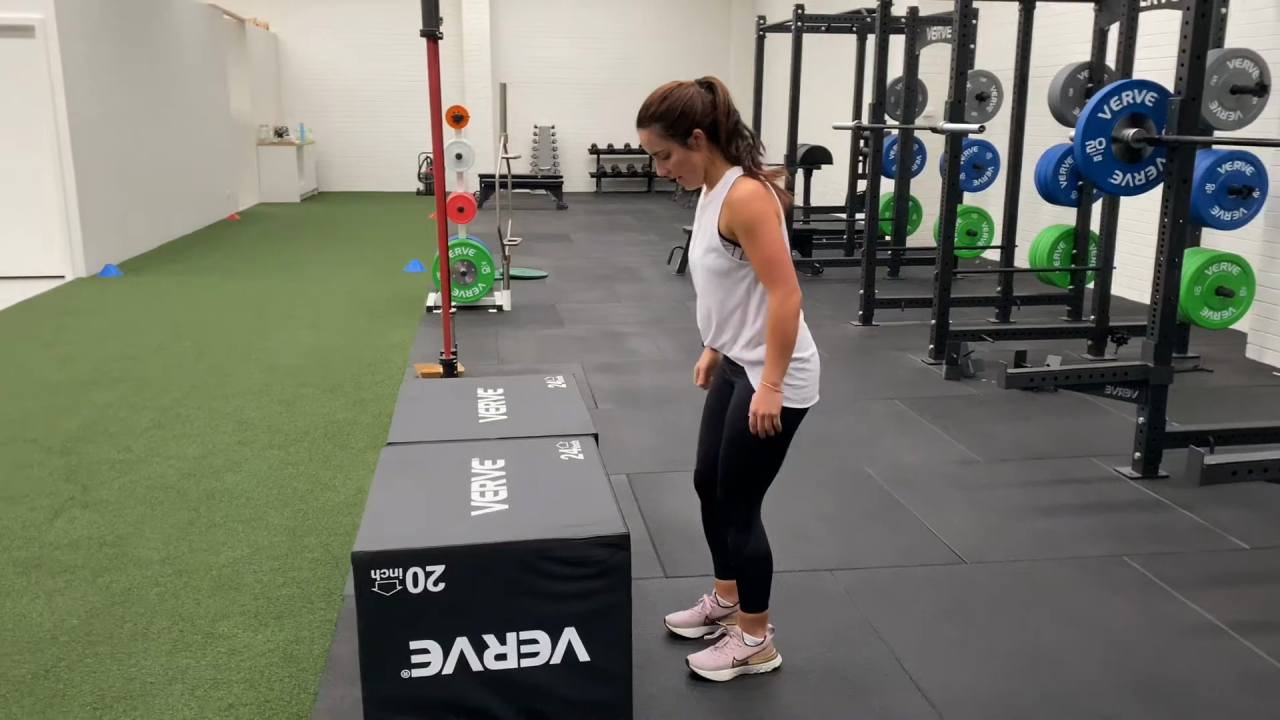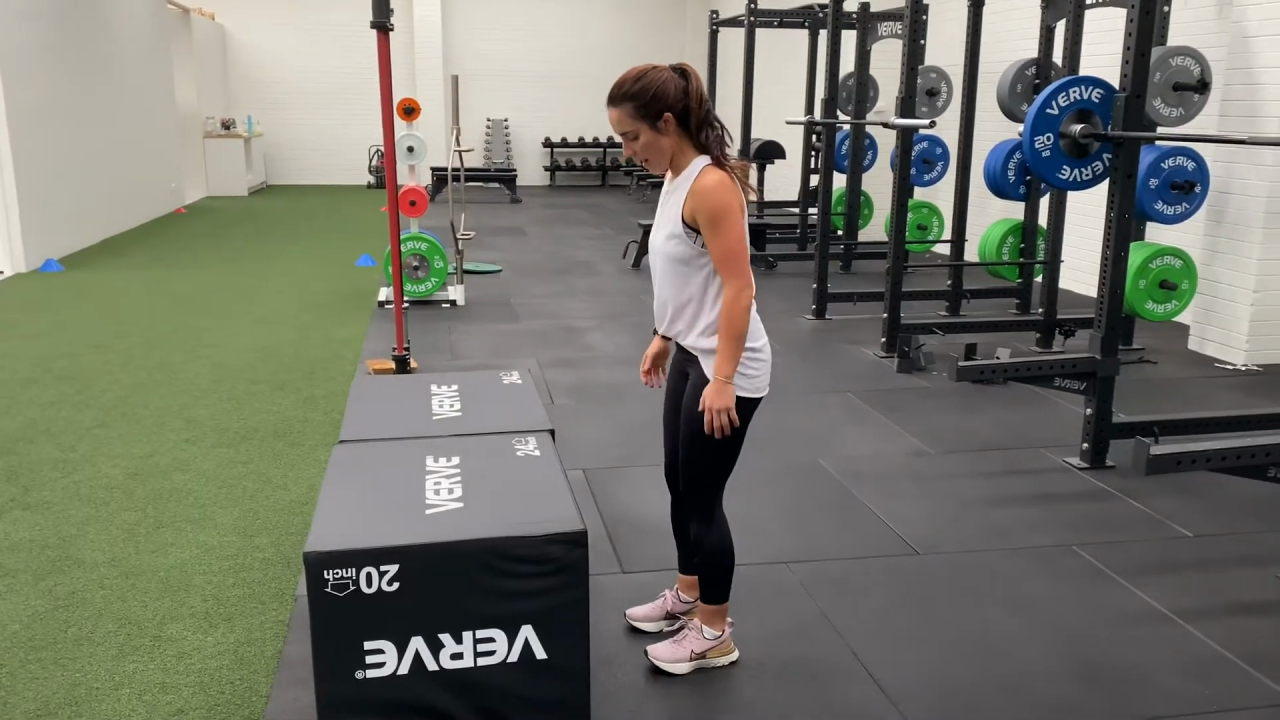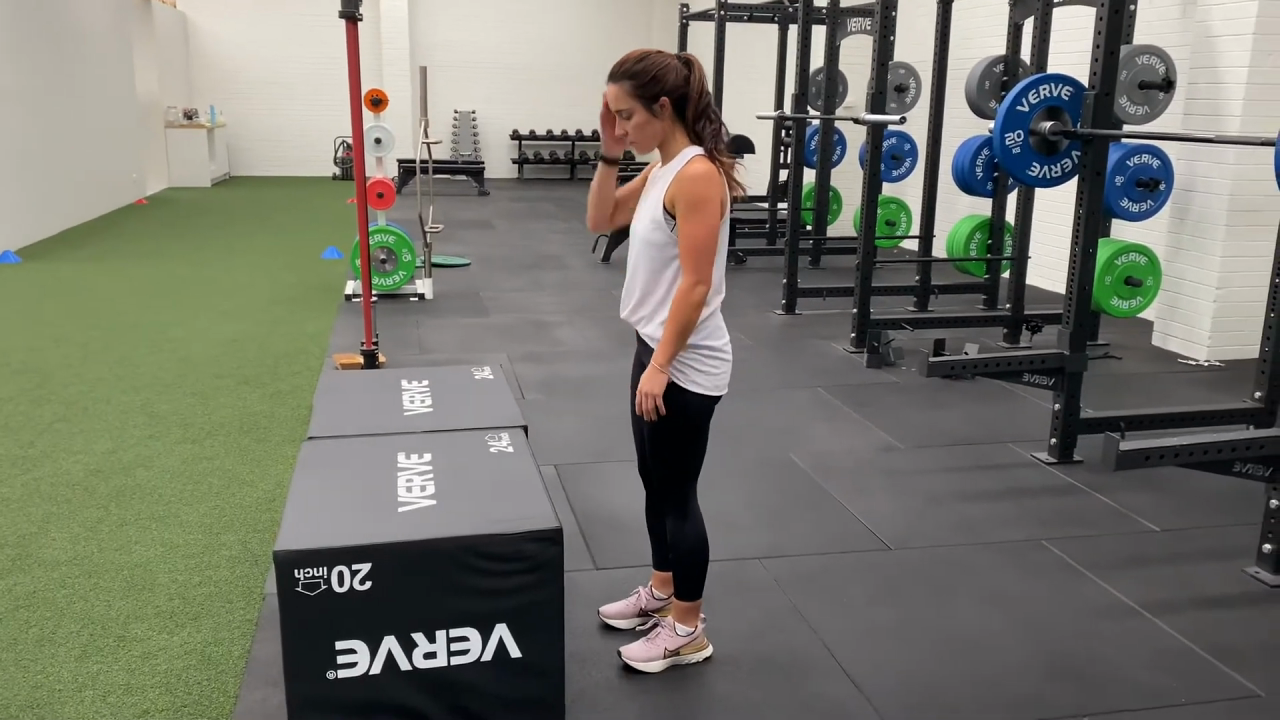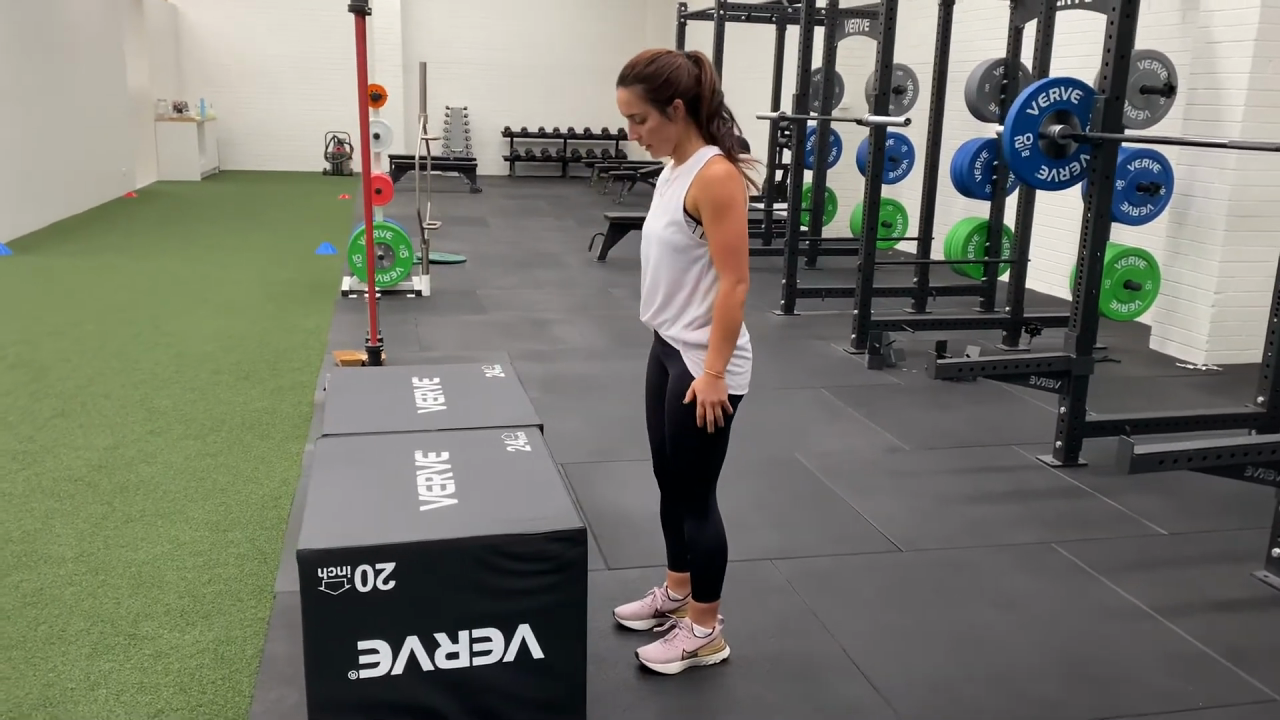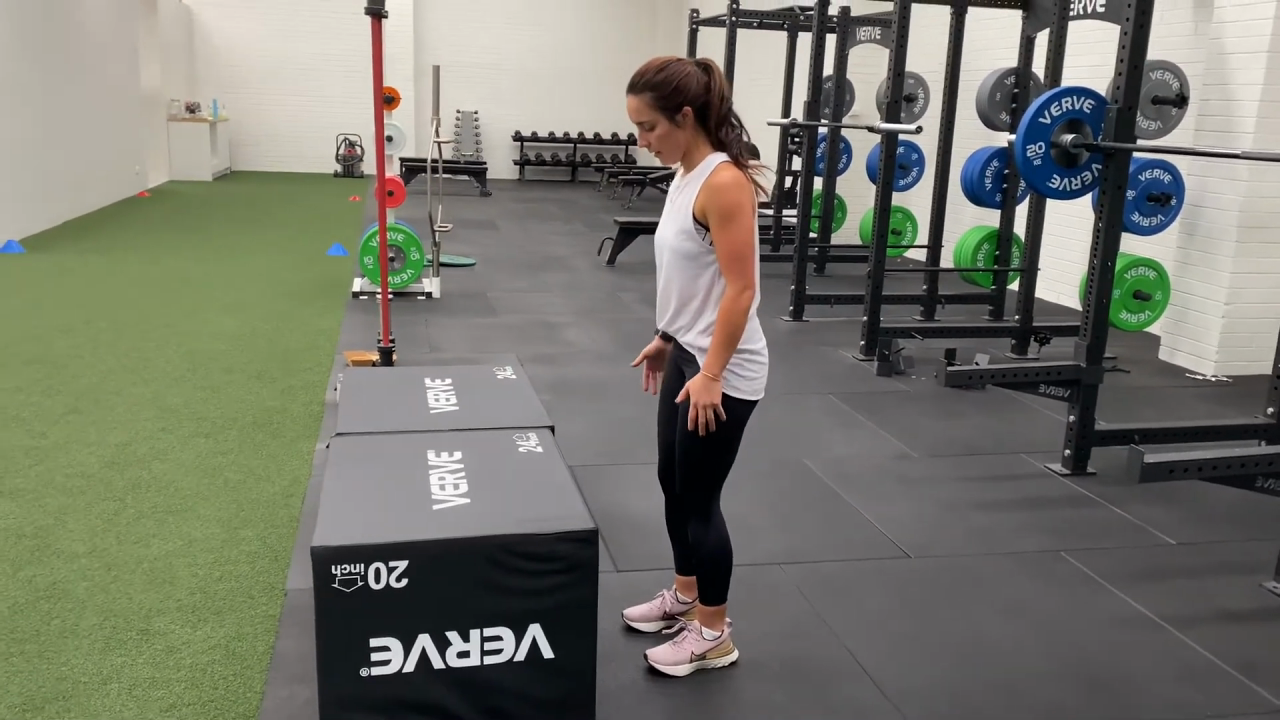
dt=1s
person 1, frame 1
left shoulder: (745, 196)
right shoulder: (712, 192)
left elbow: (785, 296)
left wrist: (771, 387)
right wrist: (713, 350)
left hip: (772, 375)
right hip: (738, 365)
left knee: (738, 502)
right knee: (709, 485)
left ankle: (755, 640)
right ankle: (726, 600)
person 1, frame 2
left shoulder: (711, 185)
right shoulder: (676, 179)
left elbow: (738, 289)
left wrist: (723, 380)
right wrist: (664, 338)
left hip: (725, 368)
right hip: (692, 357)
left knee: (702, 495)
right knee: (679, 484)
left ankle: (713, 633)
right ankle: (688, 594)
person 1, frame 3
left shoulder: (698, 175)
right shoulder: (664, 169)
left elbow: (696, 284)
right elbow: (601, 221)
left wrist: (660, 368)
right wrist: (606, 156)
left hip: (685, 364)
right hip: (656, 349)
left knee: (677, 493)
right knee: (655, 484)
left ankle: (688, 629)
right ankle: (663, 590)
person 1, frame 4
left shoulder: (716, 176)
right shoulder: (675, 170)
left elbow: (733, 282)
left wrist: (714, 372)
left hip: (703, 364)
right hip: (668, 351)
left knee: (695, 494)
right knee: (670, 484)
left ankle: (705, 631)
right ankle: (677, 591)
person 1, frame 5
left shoulder: (724, 183)
right shoulder: (687, 176)
left elbow: (739, 290)
left wrist: (711, 376)
right wrist: (664, 340)
left hip: (722, 371)
right hip: (687, 356)
left knee: (699, 497)
right knee: (674, 484)
left ankle: (713, 634)
right ankle: (684, 594)
